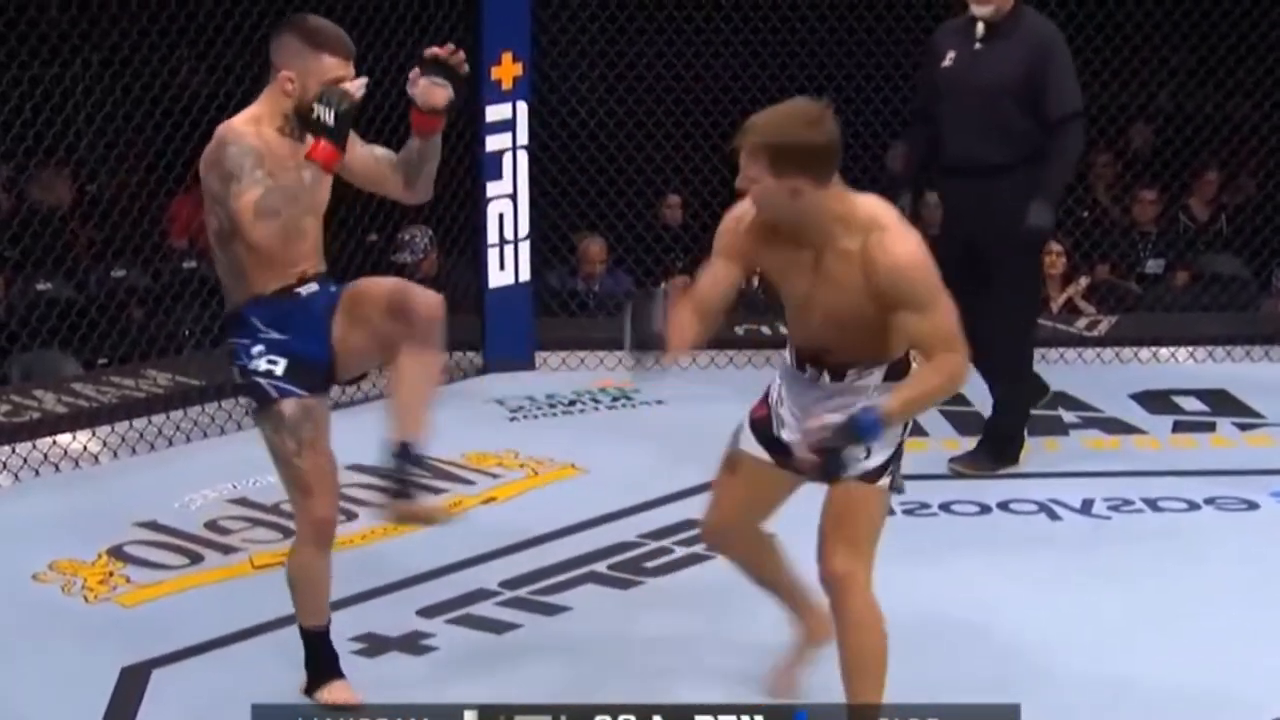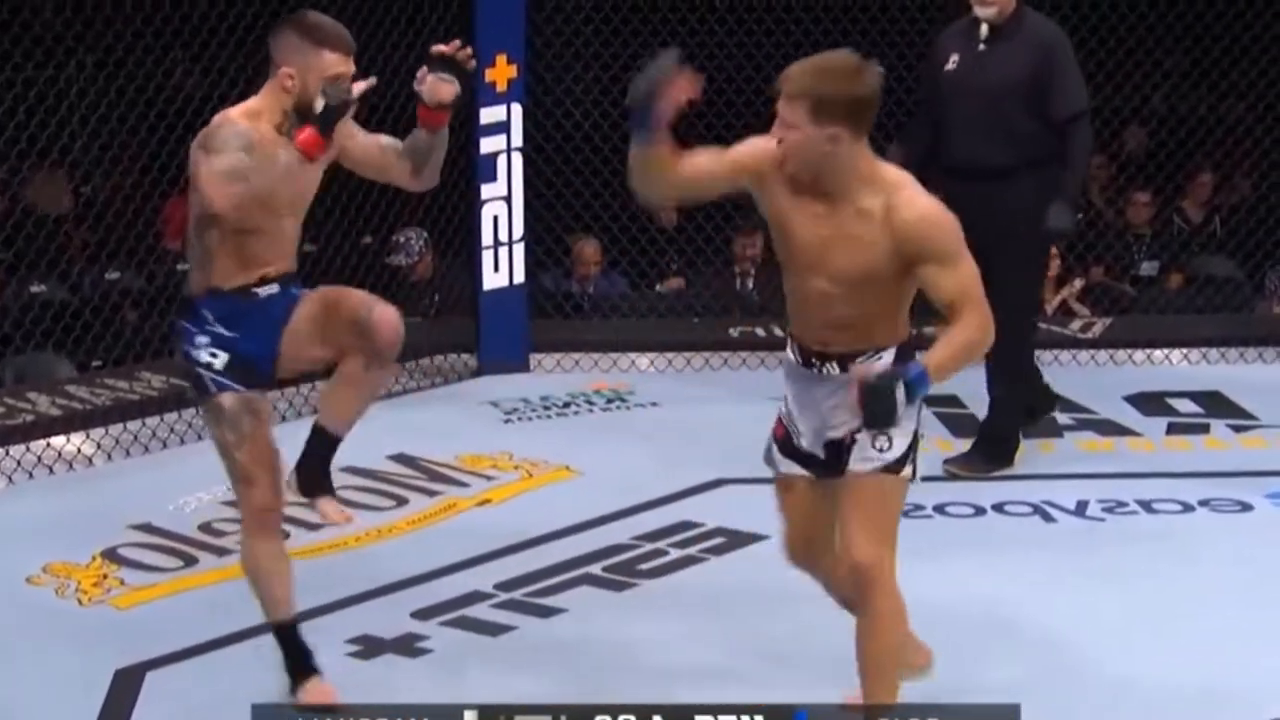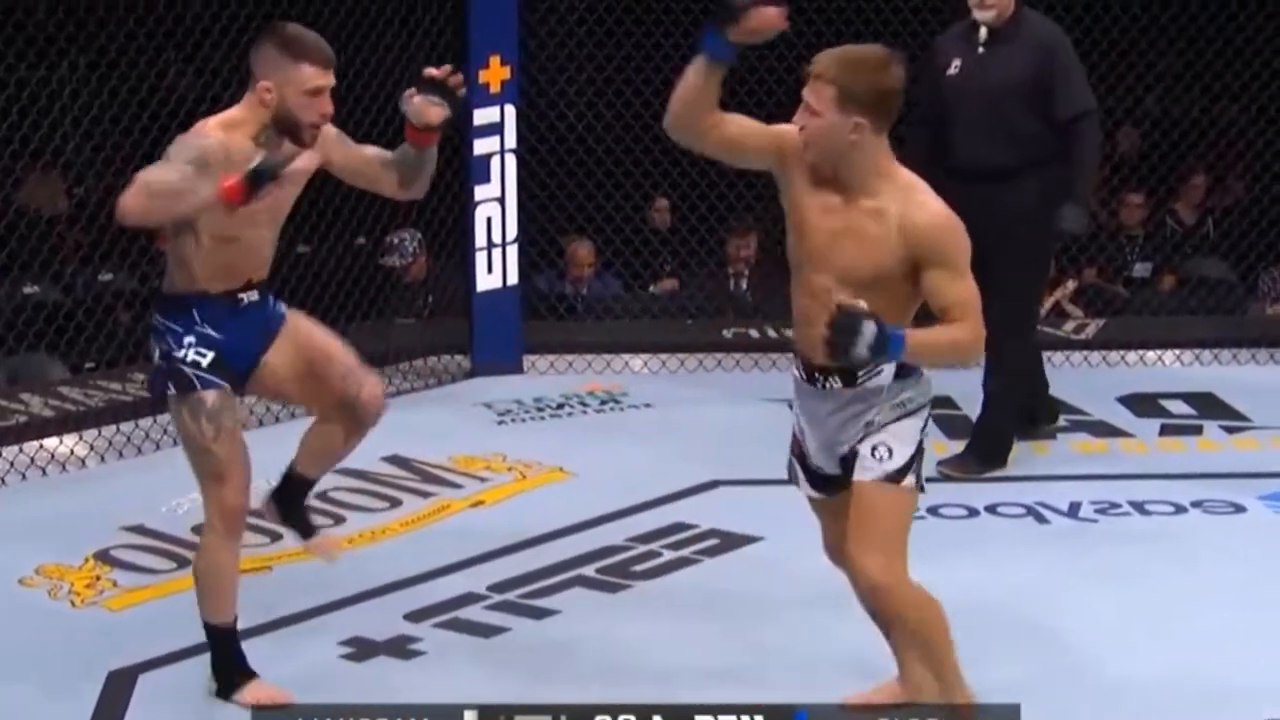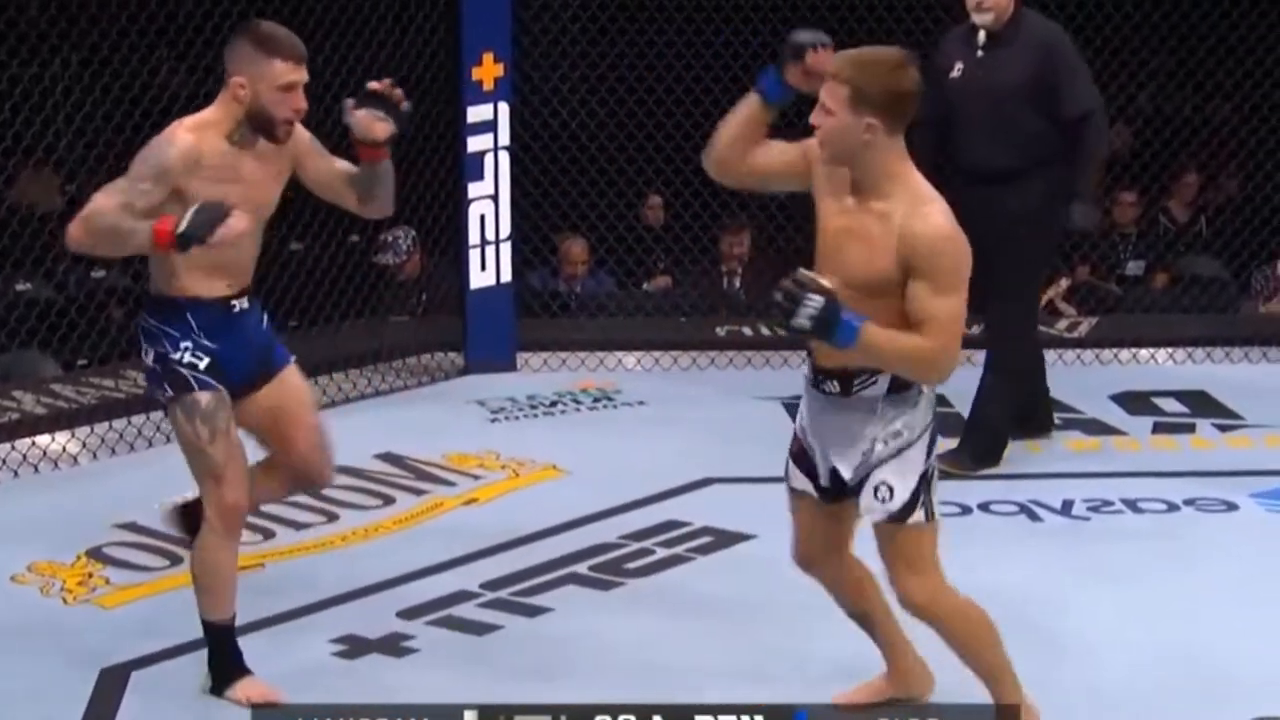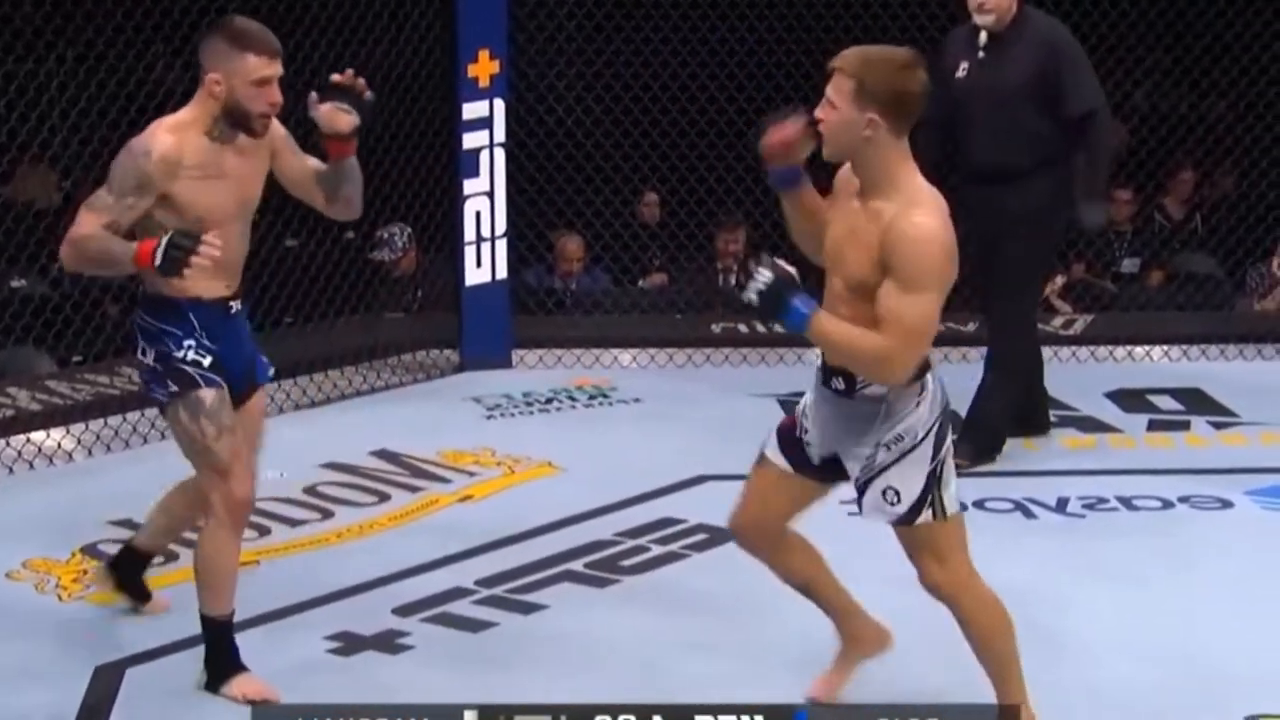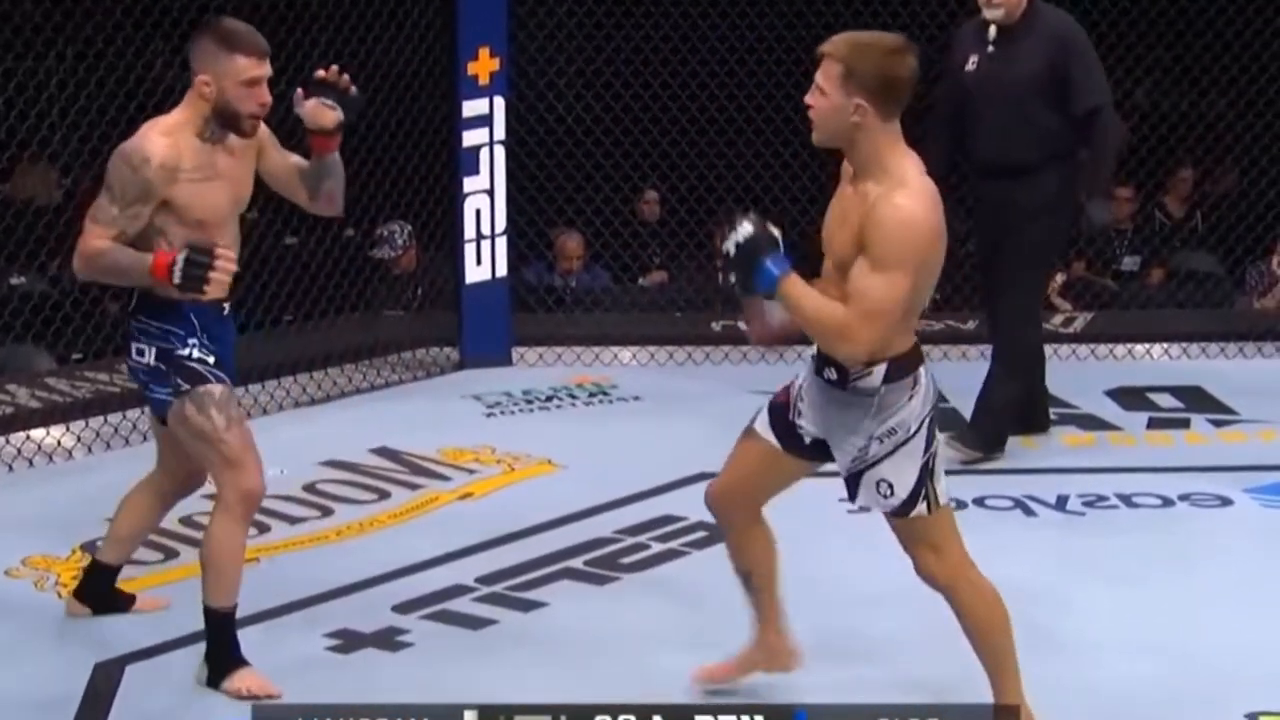
dt=0.1s
person 1, frame 1
left shoulder: (321, 130)
right shoulder: (237, 144)
left elbow: (411, 184)
right elbow: (267, 232)
left wrist: (429, 114)
right wrist: (326, 151)
left hip: (320, 308)
right hip: (268, 335)
left knee: (421, 308)
right knee: (318, 515)
left ankle: (403, 473)
right ankle: (323, 669)
person 1, frame 2
left shoulder: (317, 125)
right shoulder: (232, 132)
left elbow: (418, 173)
right elbow: (229, 200)
left wrist: (437, 110)
right wrist: (317, 137)
left hip: (283, 307)
right hip: (222, 326)
left knee: (382, 325)
right knee: (262, 503)
left ankle: (315, 464)
right ankle: (300, 668)
person 1, frame 3
left shoulder: (314, 136)
right shoulder: (210, 142)
left elbow: (408, 184)
right elbow: (135, 206)
left wrist: (427, 129)
right wrist: (241, 185)
left hip: (256, 314)
right hip: (193, 328)
left knee: (363, 397)
right knee: (228, 496)
left ankle: (289, 498)
right ankle: (229, 669)
person 1, frame 4
left shoulder: (287, 139)
right shoulder: (178, 150)
left elbow: (372, 203)
right elbow: (84, 233)
left wrist: (375, 144)
right wrist: (173, 232)
left hip: (242, 320)
right hip: (184, 333)
left knee: (308, 465)
right knee: (233, 498)
left ankle: (200, 518)
right ankle: (224, 667)
person 1, frame 5
left shoulder: (264, 135)
right shoulder: (158, 151)
left elbow: (345, 206)
right elbow: (77, 247)
left wrist: (341, 138)
right wrist: (153, 254)
left hip: (228, 324)
right hip: (176, 334)
left knee: (221, 481)
right knee: (236, 491)
left ankle: (128, 564)
right ankle: (221, 662)
person 1, frame 6
left shoulder: (248, 136)
right shoulder: (151, 154)
left elbow: (325, 201)
right elbow: (88, 258)
left wrist: (325, 134)
right wrist: (168, 267)
left hip: (213, 324)
right hip: (171, 334)
left knee: (178, 476)
right knee: (244, 482)
left ankle: (95, 589)
right ankle: (222, 657)
person 2, frame 1
left shoulder: (892, 253)
right shoulder: (749, 222)
left elbow: (949, 361)
right elbow: (702, 308)
left wrist: (864, 423)
right wrist: (672, 333)
left hip: (874, 398)
right hip: (799, 382)
left knee: (843, 574)
right knee: (722, 524)
right ankle: (806, 617)
person 2, frame 2
left shoulder: (914, 214)
right shoulder: (769, 165)
left elbow: (977, 325)
right elbow: (658, 185)
left wrist: (909, 378)
right wrist: (649, 122)
left hip: (877, 387)
right hip: (802, 380)
left knee: (863, 562)
right knee: (807, 549)
left ankle: (880, 711)
right ankle: (899, 648)
person 2, frame 3
left shoulder: (925, 221)
right shoulder: (795, 154)
left elbow: (970, 338)
right elbow: (686, 126)
left wrist: (891, 344)
left hip: (883, 400)
right hip: (815, 394)
left knee: (875, 571)
right knee: (848, 558)
left ankle: (962, 706)
right ankle: (918, 679)
person 2, frame 4
left shoulder: (929, 227)
right shoulder: (828, 162)
left elbow: (938, 356)
right elbow: (725, 163)
left wrist: (841, 327)
right wrist: (777, 84)
left hip: (888, 413)
right hip: (823, 400)
left knee: (923, 592)
right knee: (818, 556)
person 2, frame 5
left shoulder: (920, 228)
right shoulder: (853, 175)
left elbow: (895, 359)
right elbow: (822, 243)
left wrist: (800, 313)
right wrist: (788, 176)
left hip: (892, 411)
right hip: (830, 394)
left knee: (944, 575)
right knee: (754, 525)
right ankle: (858, 632)
person 2, frame 6
left shoulder: (905, 210)
right shoulder: (857, 164)
left elbow: (858, 337)
left wrist: (771, 272)
right wrist: (782, 315)
left hip: (883, 399)
right hip: (822, 383)
left knee: (943, 565)
right knee: (727, 497)
right ankle: (771, 640)
person 3, frame 1
left shoulder: (1040, 38)
left elbow: (1068, 126)
right elbow: (926, 119)
left wrist: (1046, 196)
right wrist: (909, 183)
left hip: (1014, 198)
right hip: (956, 194)
left knee: (1008, 318)
right knee: (959, 309)
left ankle: (1003, 440)
right ankle: (1021, 389)
person 3, frame 2
left shoulder: (1043, 40)
right shoulder: (951, 41)
left elbow: (1075, 126)
right elbow: (926, 123)
left wrist: (1064, 199)
left hip: (1021, 201)
right hip: (962, 197)
left knee: (1011, 319)
left ankle: (997, 442)
right ankle: (1031, 396)
person 3, frame 3
left shoulder: (1044, 41)
right shoulder: (951, 44)
left elbow: (1082, 124)
right elbow: (925, 125)
left wrist: (1075, 198)
left hip: (1027, 200)
right hip: (970, 198)
left knee: (1010, 318)
right knee: (994, 313)
left ankle: (989, 445)
right ankle: (1034, 407)
person 3, frame 4
left shoulder: (1045, 41)
right shoulder: (953, 47)
left elbow: (1088, 122)
right elbow: (931, 128)
left wrist: (1083, 196)
left hip: (1031, 200)
right hip: (975, 199)
left knee: (1010, 317)
right knee: (996, 313)
left ankle: (983, 441)
right ankle: (1031, 412)
person 3, frame 5
left shoulder: (1049, 40)
right shoulder: (958, 45)
left elbow: (1092, 121)
right elbow: (937, 126)
left wrist: (1092, 194)
left hip: (1038, 197)
right hip: (982, 196)
left knee: (1012, 313)
right knee: (1000, 309)
left ankle: (981, 436)
right ankle: (1027, 412)
person 3, frame 6
right shoulder: (967, 39)
left elbow: (1098, 117)
right elbow: (946, 119)
left wrist: (1097, 192)
right wrist: (934, 185)
left hip: (1044, 191)
right hip: (990, 191)
left knee: (1017, 307)
right knee: (1000, 305)
left ankle: (989, 428)
right ankle: (1028, 410)
